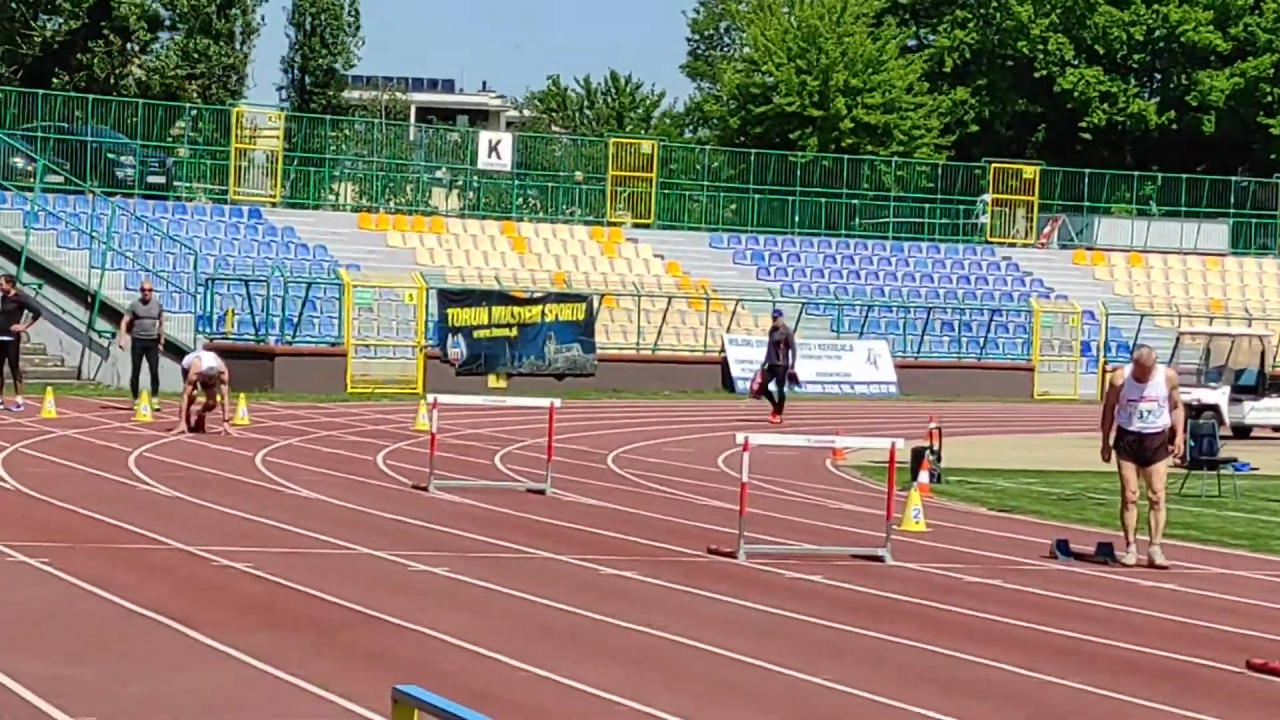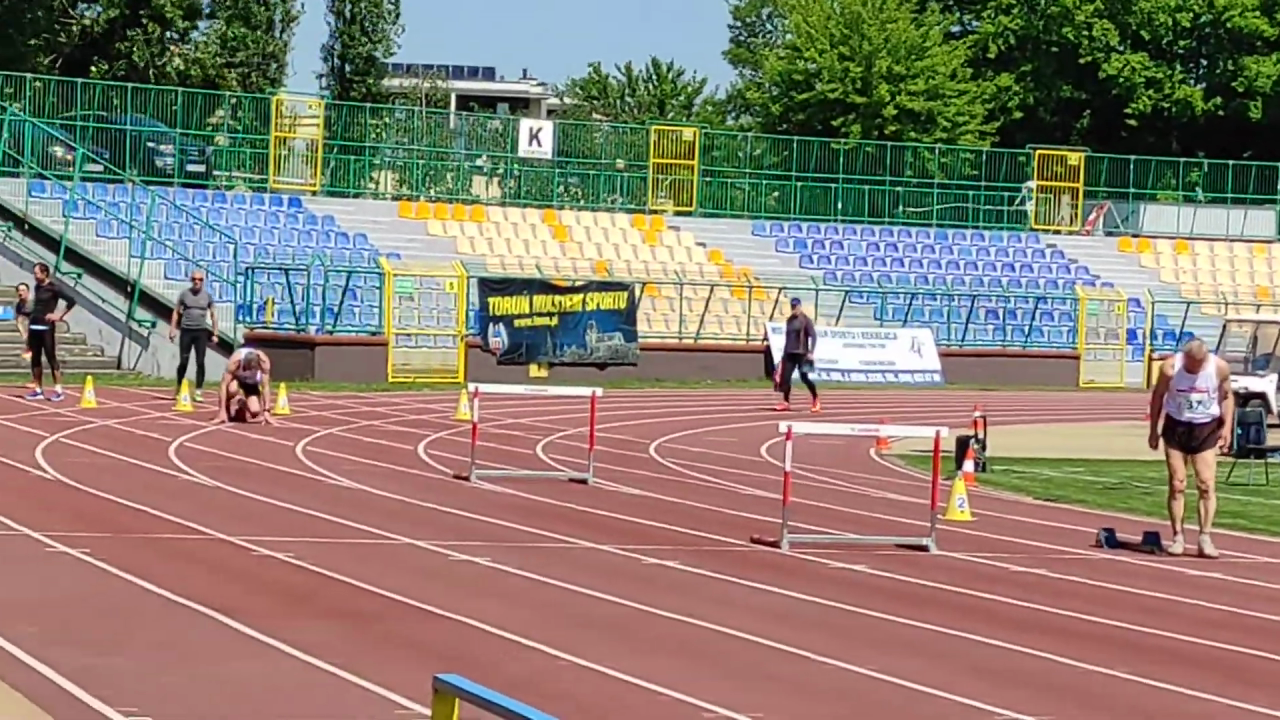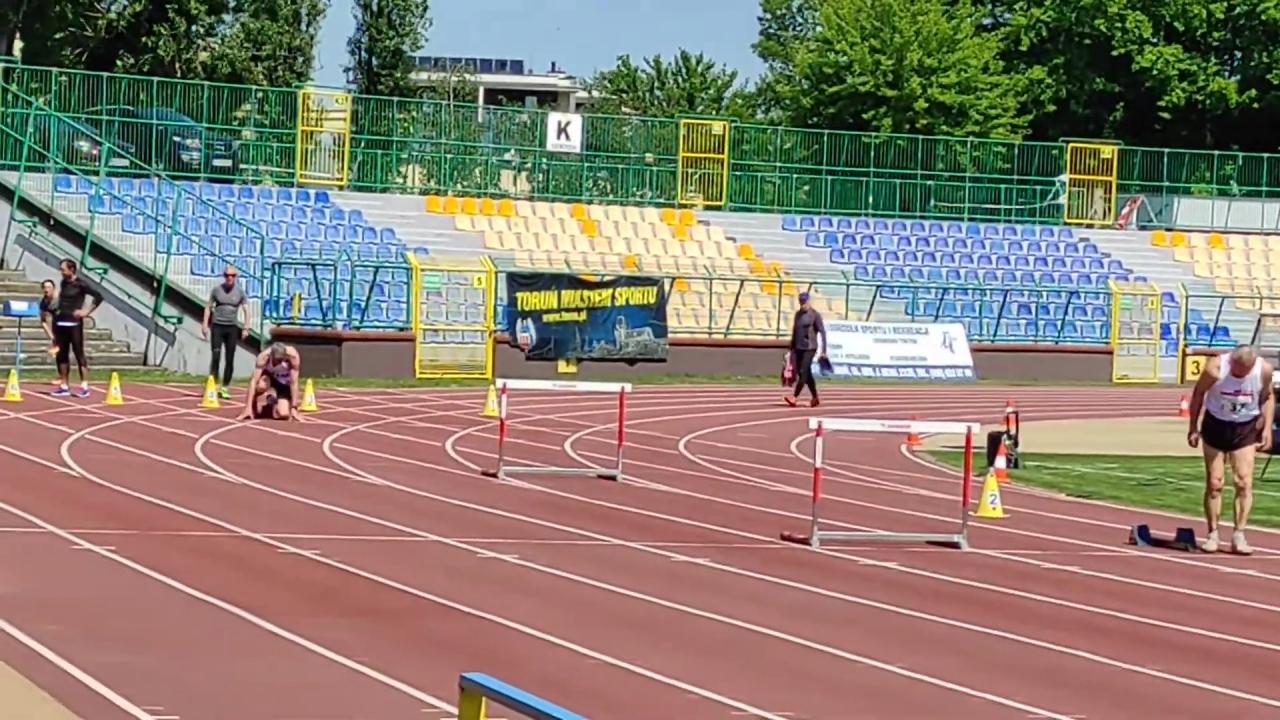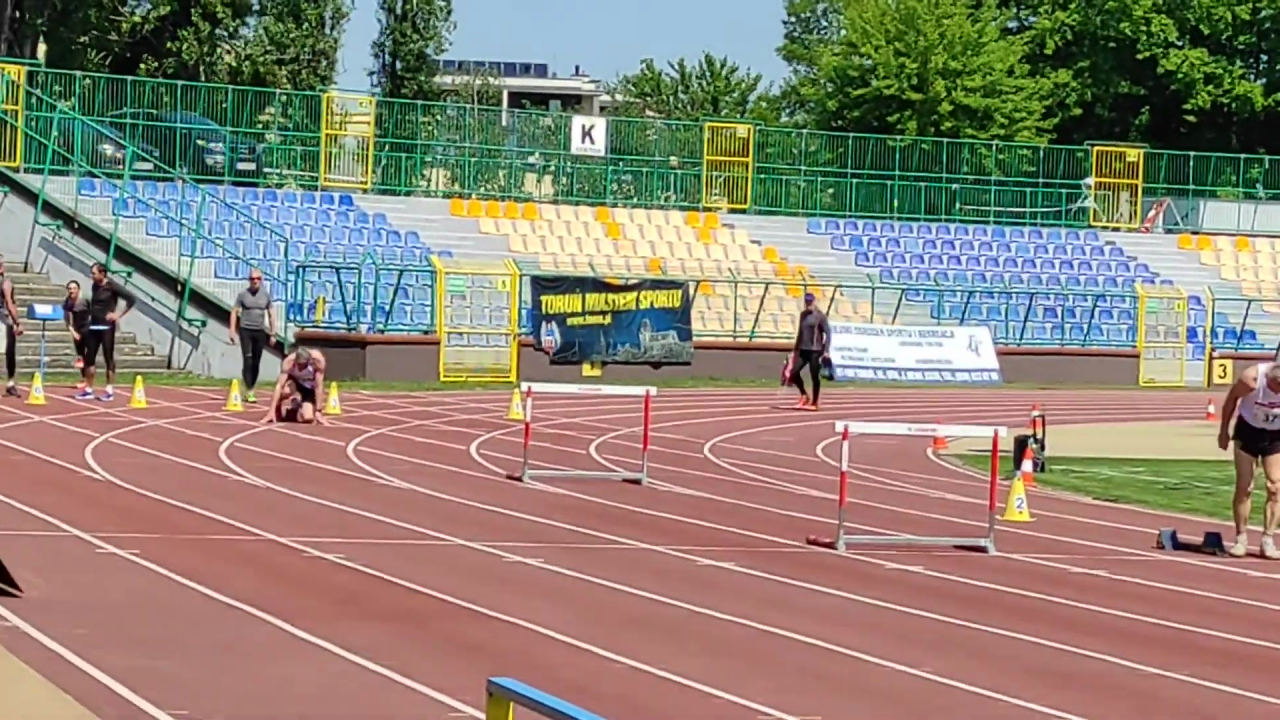
dt=0.4s
person 1, frame 1
left shoulder: (1168, 376)
right shoulder: (1119, 378)
left elbow: (1176, 406)
right elbow: (1109, 409)
left wrist: (1179, 435)
right wrist: (1105, 442)
left hip: (1157, 439)
right hip: (1127, 439)
left knee: (1157, 496)
right knee: (1129, 496)
left ankle: (1155, 548)
right ankle: (1130, 548)
person 1, frame 2
left shoulder: (1220, 367)
right shoulder: (1170, 367)
left elbow: (1227, 396)
right elbow: (1158, 396)
left wrist: (1227, 426)
right wrist: (1153, 429)
left hip: (1206, 428)
right hip: (1176, 427)
left knee: (1207, 484)
right knee: (1177, 484)
left ankle: (1205, 538)
right ankle: (1178, 537)
person 1, frame 3
left shoulder: (1264, 369)
right shoulder: (1215, 368)
left elbow: (1268, 396)
right elbow: (1198, 394)
left wrist: (1267, 427)
right wrist: (1193, 427)
left hip: (1246, 427)
right hip: (1216, 425)
left knee: (1244, 482)
right knee: (1214, 483)
left ankle: (1239, 535)
right ankle: (1213, 534)
person 1, frame 4
right shoulder: (1251, 378)
right elbow: (1232, 399)
right wrist: (1224, 430)
right hip: (1248, 431)
right knee: (1244, 487)
right ankle: (1241, 538)
